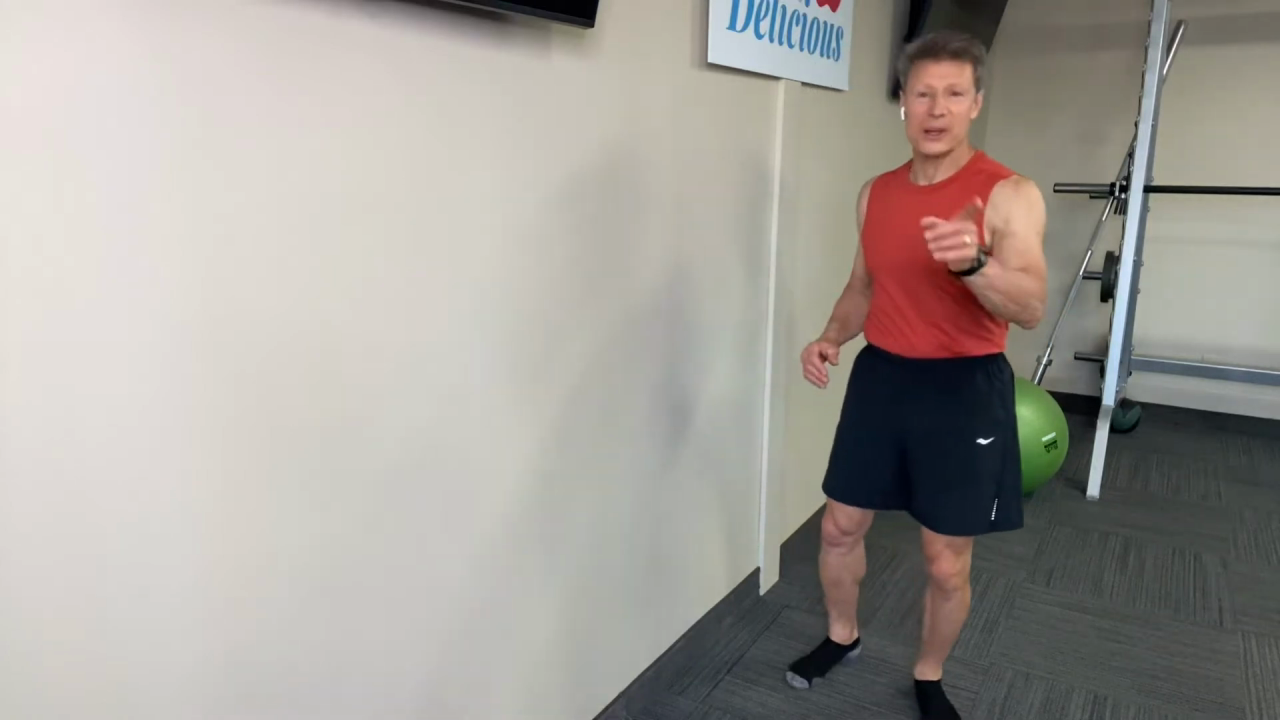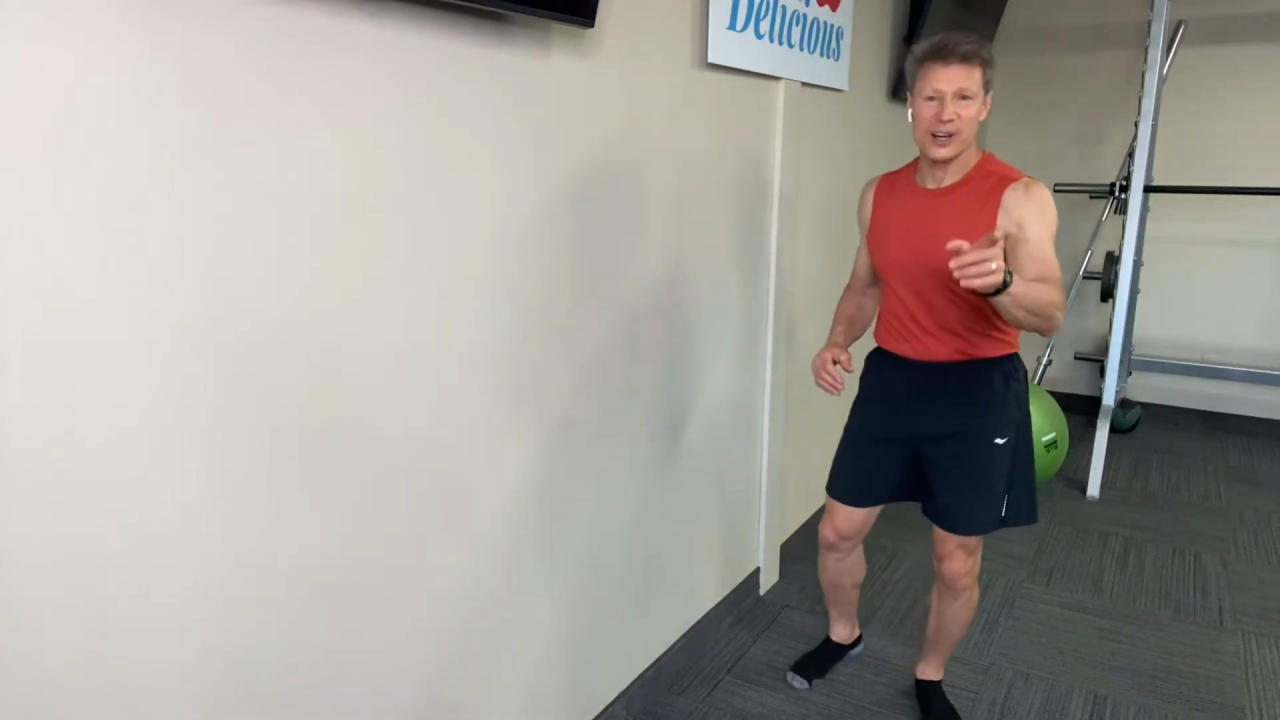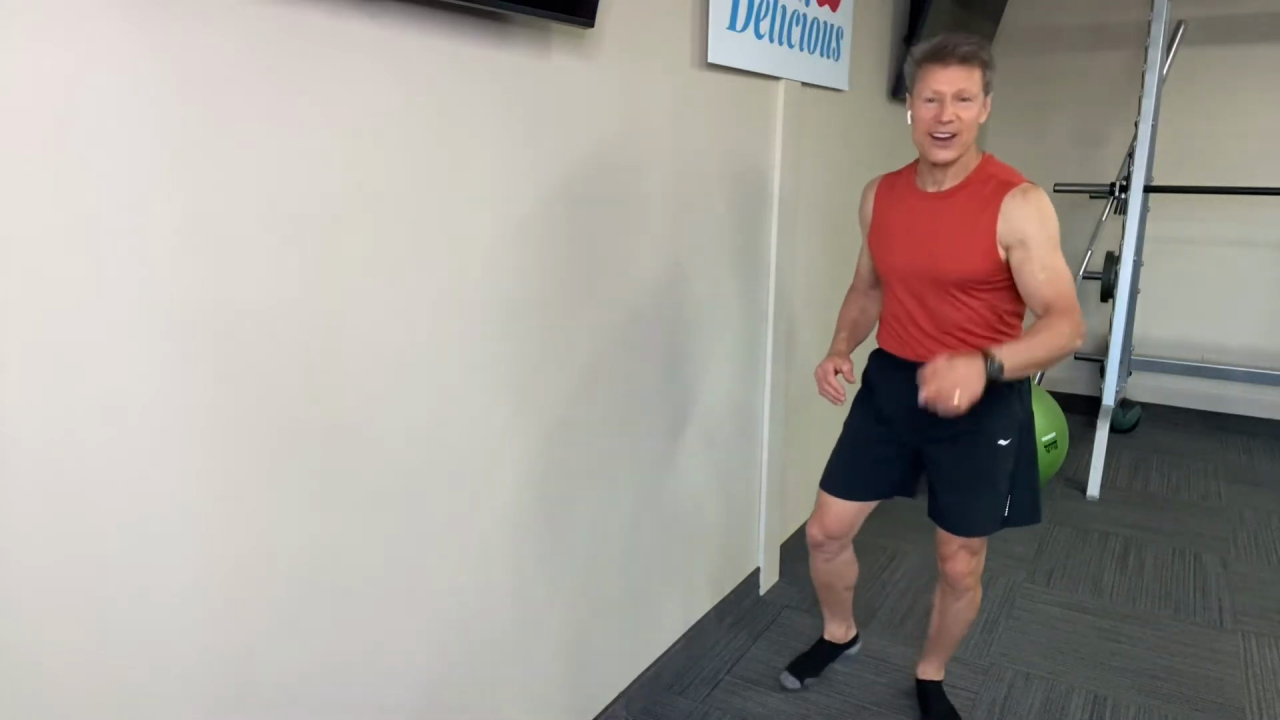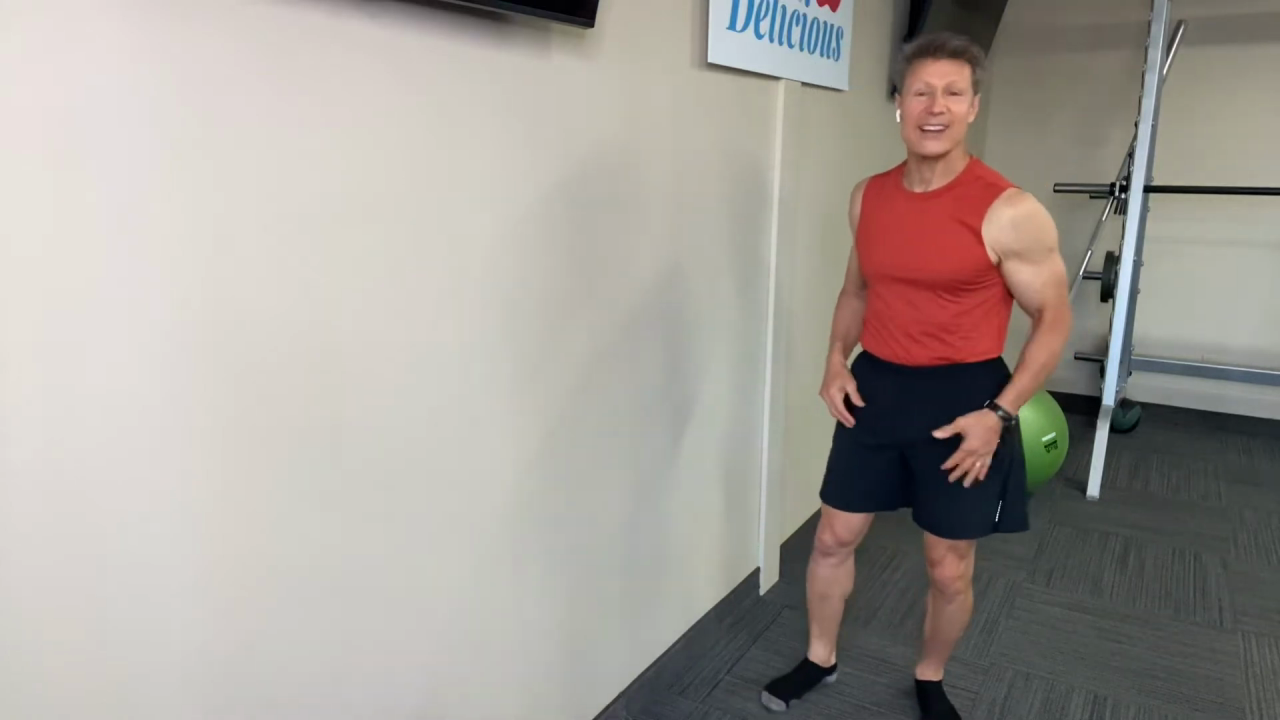
dt=0.2s
person 1, frame 1
left shoulder: (1010, 195)
right shoulder: (876, 191)
left elbow: (1029, 305)
left wrist: (972, 259)
right wrist: (831, 337)
left hip: (964, 392)
right hip: (879, 380)
left knee: (946, 564)
right knee: (840, 527)
right ankle: (841, 636)
person 1, frame 2
left shoulder: (1020, 198)
right shoulder: (878, 193)
left elbow: (1050, 314)
left wrist: (998, 280)
right wrist: (837, 342)
left hip: (977, 394)
right hip: (890, 381)
left knee: (957, 563)
right knee: (837, 531)
right ankle: (842, 634)
person 1, frame 3
left shoulder: (1019, 204)
right shoulder: (879, 195)
left elbow: (1065, 327)
left wrist: (983, 367)
right wrist: (840, 350)
left hip: (980, 404)
right hip: (889, 385)
left knee: (959, 563)
right knee: (826, 530)
right ankle: (837, 633)
person 1, frame 4
left shoulder: (1009, 212)
right shoulder: (866, 196)
left elbow: (1054, 320)
left wrist: (998, 414)
right wrist: (837, 362)
left hip: (962, 400)
right hip: (876, 389)
left knee: (949, 568)
right knee: (834, 538)
right ankle: (819, 658)
